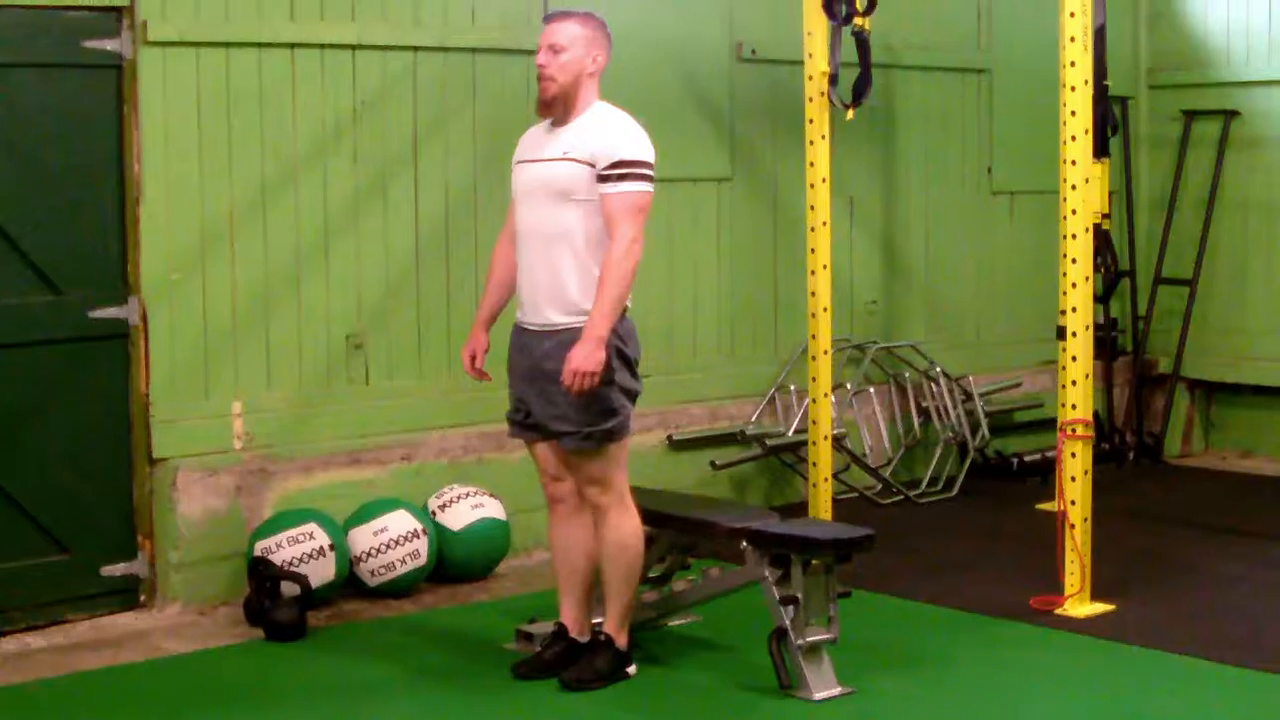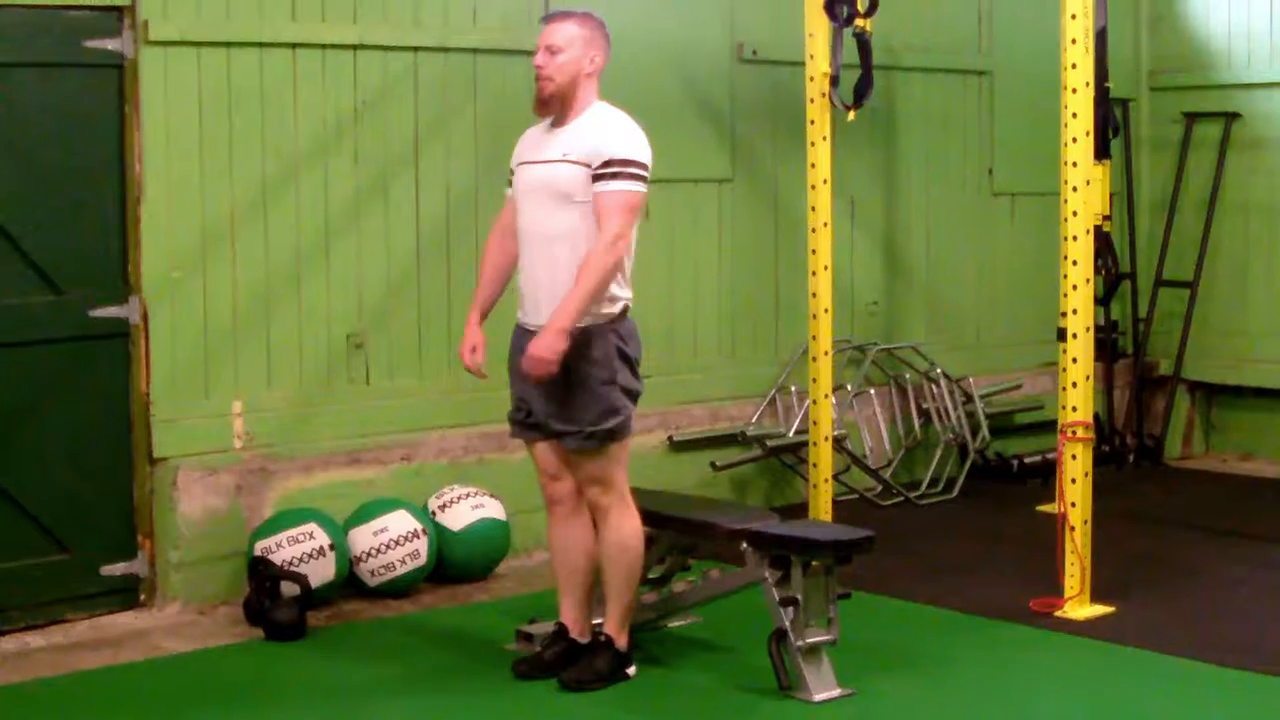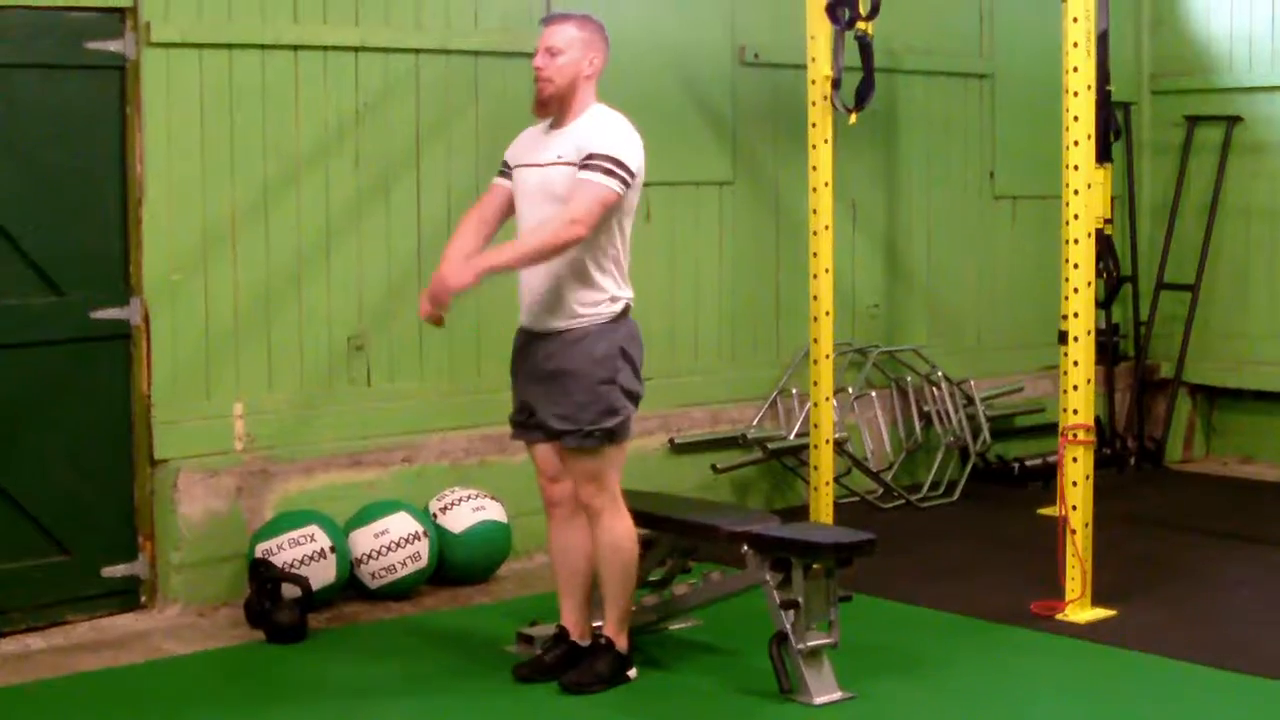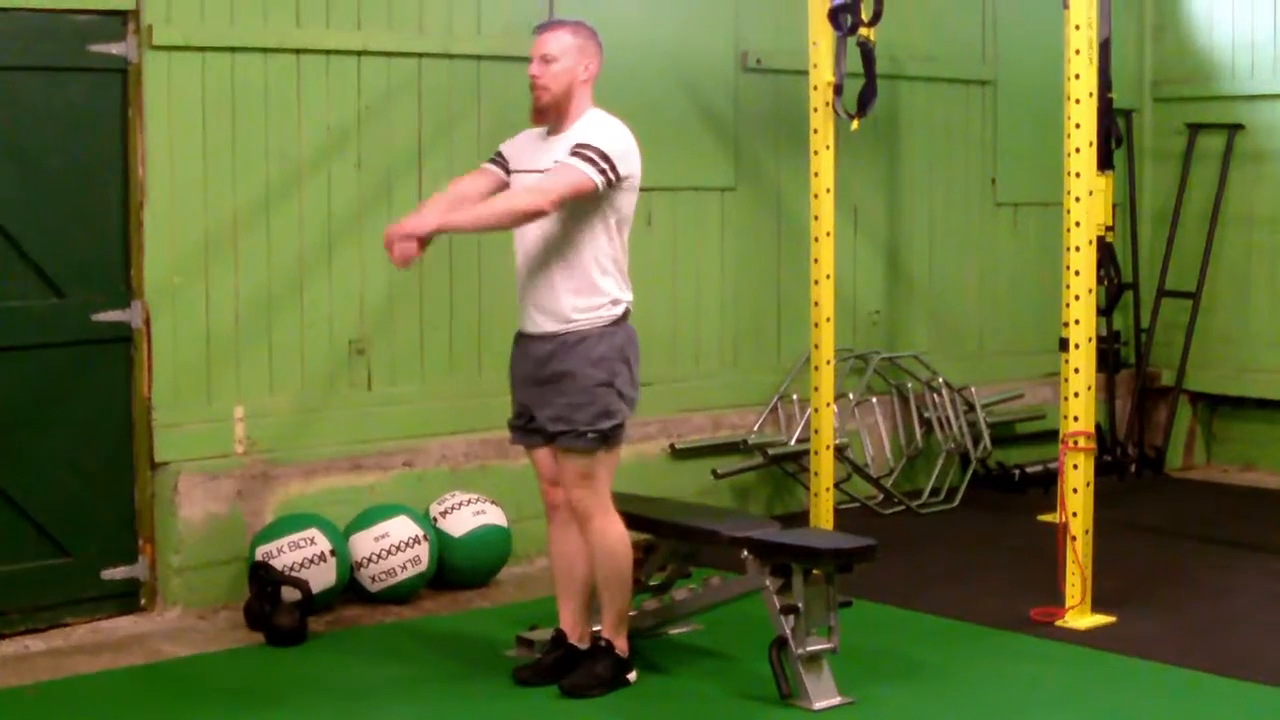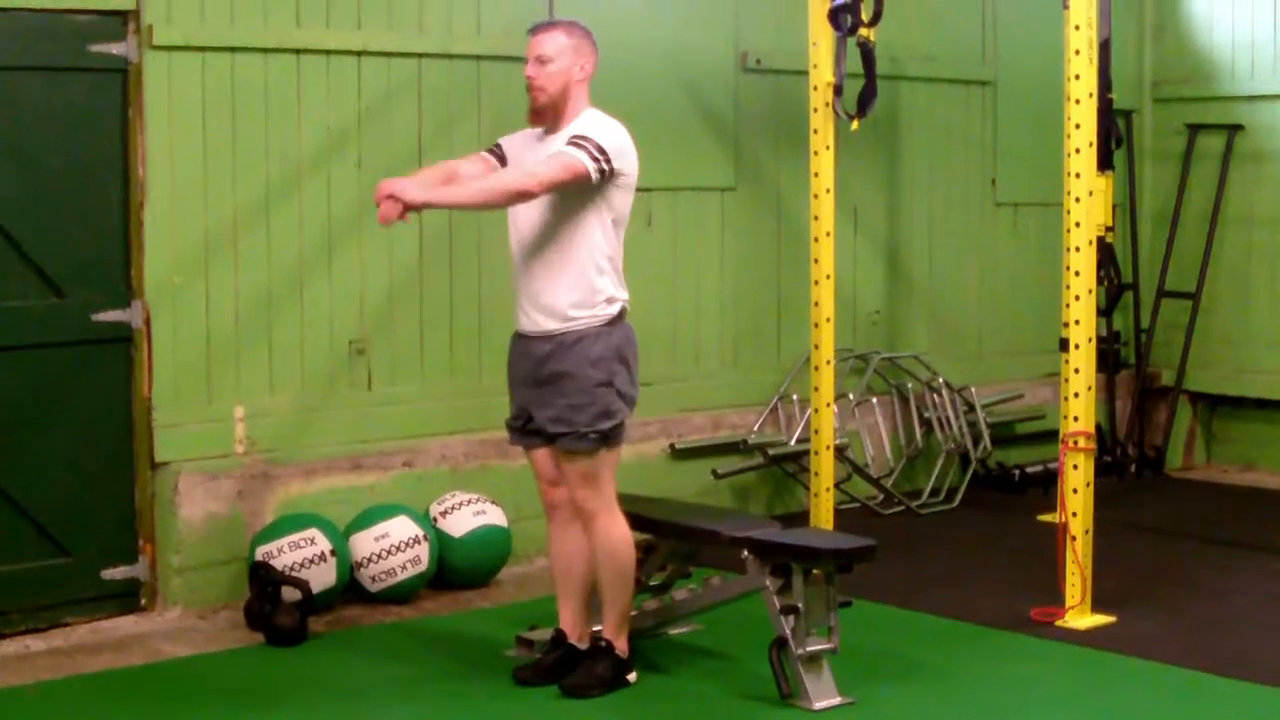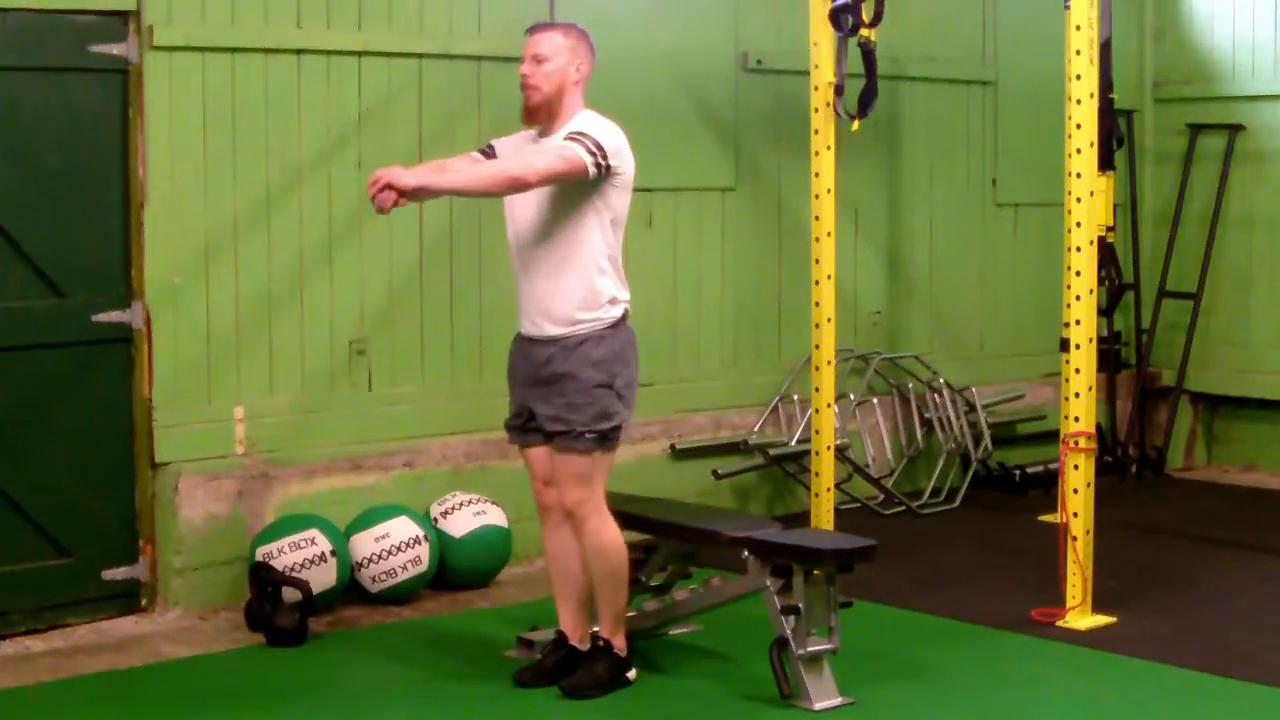
dt=0.2s
person 1, frame 1
left shoulder: (616, 135)
right shoulder: (530, 141)
left elbow: (625, 244)
left wrist: (594, 336)
right wrist: (482, 324)
left hip: (585, 341)
right hip: (531, 338)
left knee: (605, 494)
right knee: (560, 492)
left ankle: (616, 644)
right ankle: (572, 632)
person 1, frame 2
left shoulder: (615, 135)
right shoulder: (530, 142)
left elbow: (611, 242)
right elbow: (506, 235)
left wrist: (562, 328)
right wrist: (474, 318)
left hip: (589, 340)
right hip: (533, 338)
left knee: (605, 495)
right knee: (559, 492)
left ankle: (616, 644)
right ankle: (573, 633)
person 1, frame 3
left shoulder: (610, 135)
right shoulder: (528, 142)
left elbow: (571, 226)
right elbow: (485, 215)
left wrist: (475, 270)
right wrist: (444, 271)
left hip: (592, 338)
right hip: (536, 338)
left knee: (598, 497)
right knee: (557, 494)
left ankle: (616, 647)
right ankle: (573, 636)
person 1, frame 4
left shoulder: (606, 138)
right shoulder: (523, 145)
left elbow: (539, 202)
right elbow: (467, 189)
left wrist: (432, 222)
right wrist: (419, 223)
left hip: (591, 342)
right hip: (535, 342)
left knee: (589, 501)
right knee: (556, 498)
left ankle: (615, 650)
right ankle: (572, 640)
person 1, frame 5
left shoulder: (602, 136)
right shoulder: (523, 141)
left elbow: (527, 186)
right elbow: (461, 171)
left wrist: (424, 195)
right wrist: (408, 186)
left hip: (588, 342)
right hip: (532, 342)
left knee: (592, 502)
right knee: (557, 500)
left ankle: (617, 651)
right ankle: (572, 640)
person 1, frame 6
left shoulder: (598, 137)
right shoulder: (519, 142)
left elbow: (523, 178)
right elbow: (455, 168)
left wrist: (416, 182)
right wrist: (406, 180)
left hip: (590, 345)
right hip: (534, 344)
left knee: (582, 503)
right knee: (551, 501)
left ankle: (615, 650)
right ankle: (574, 641)
